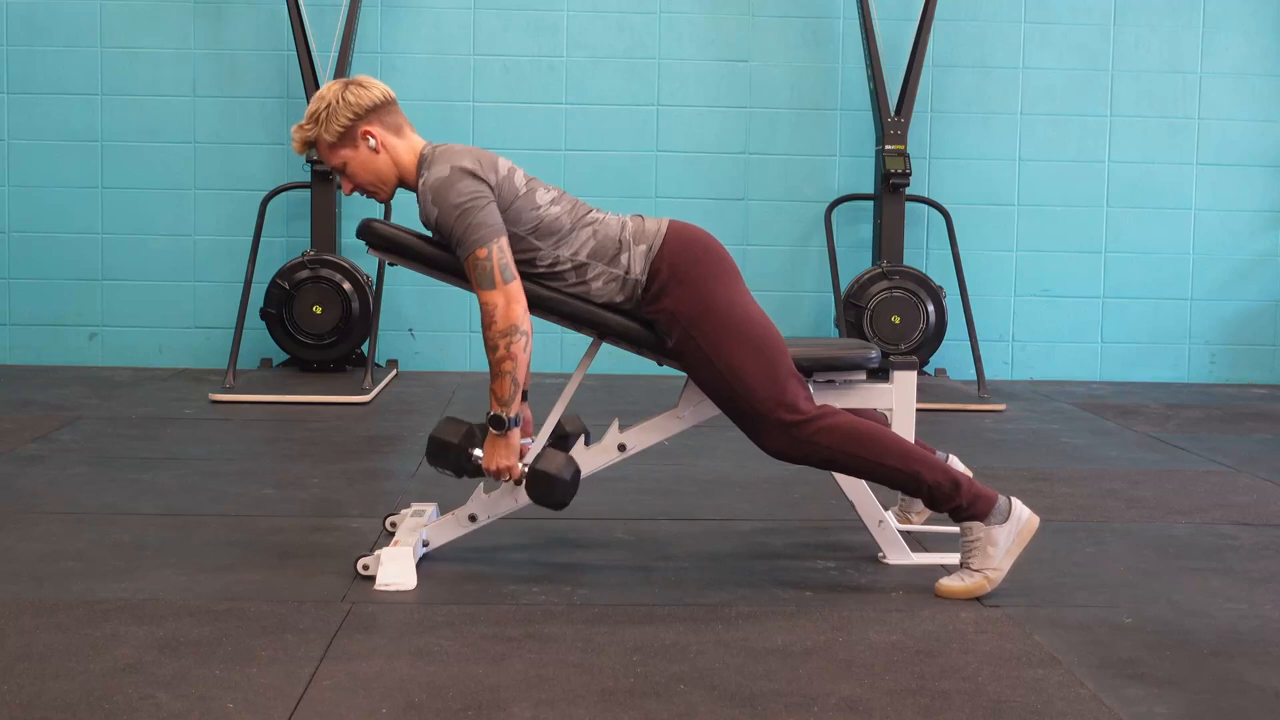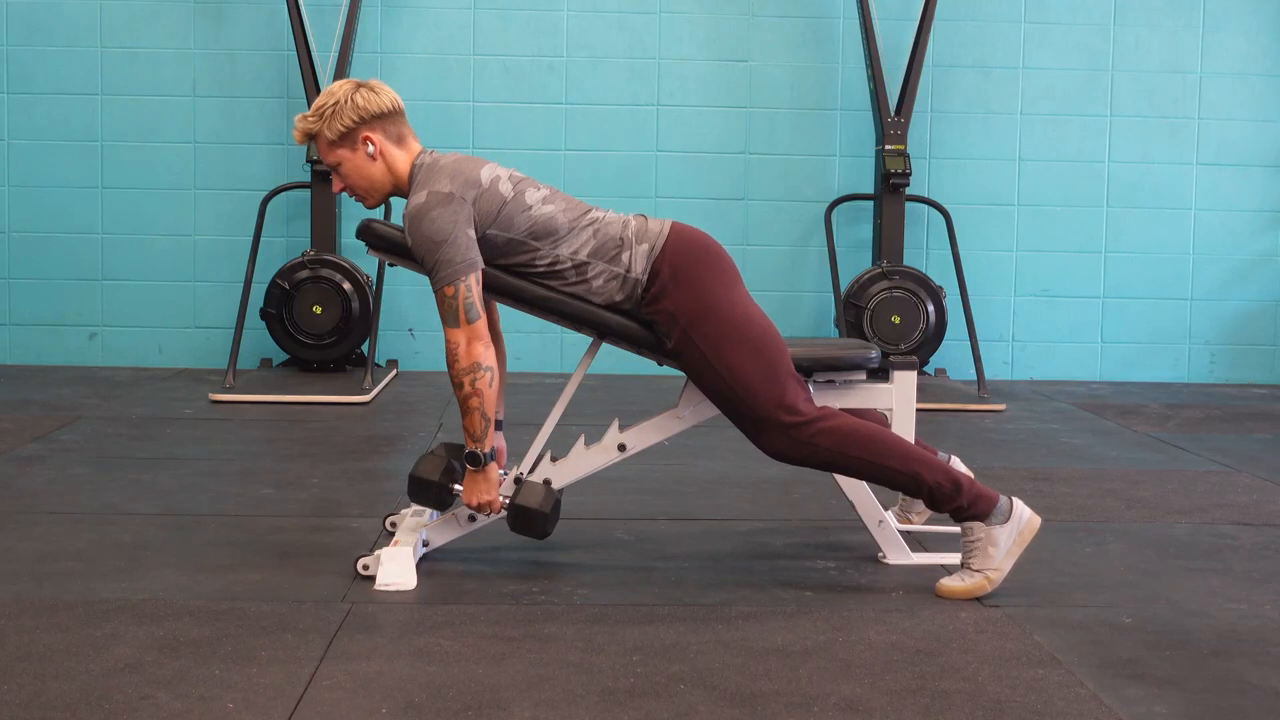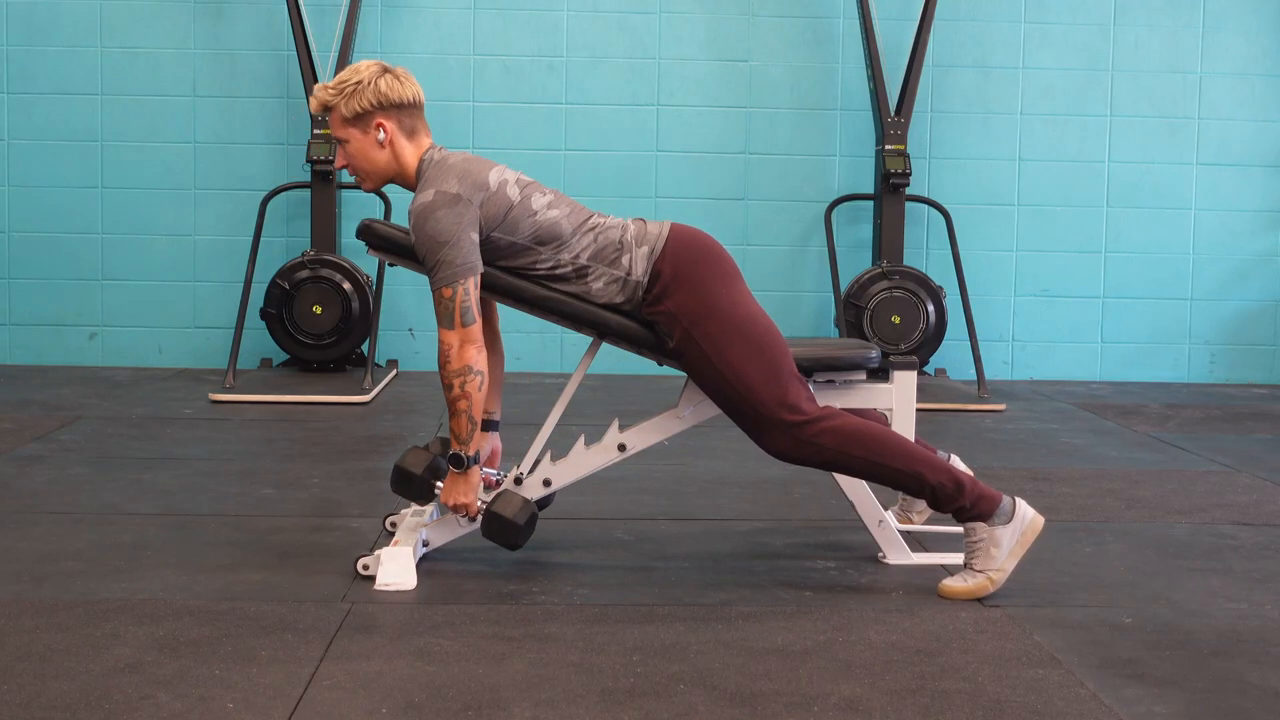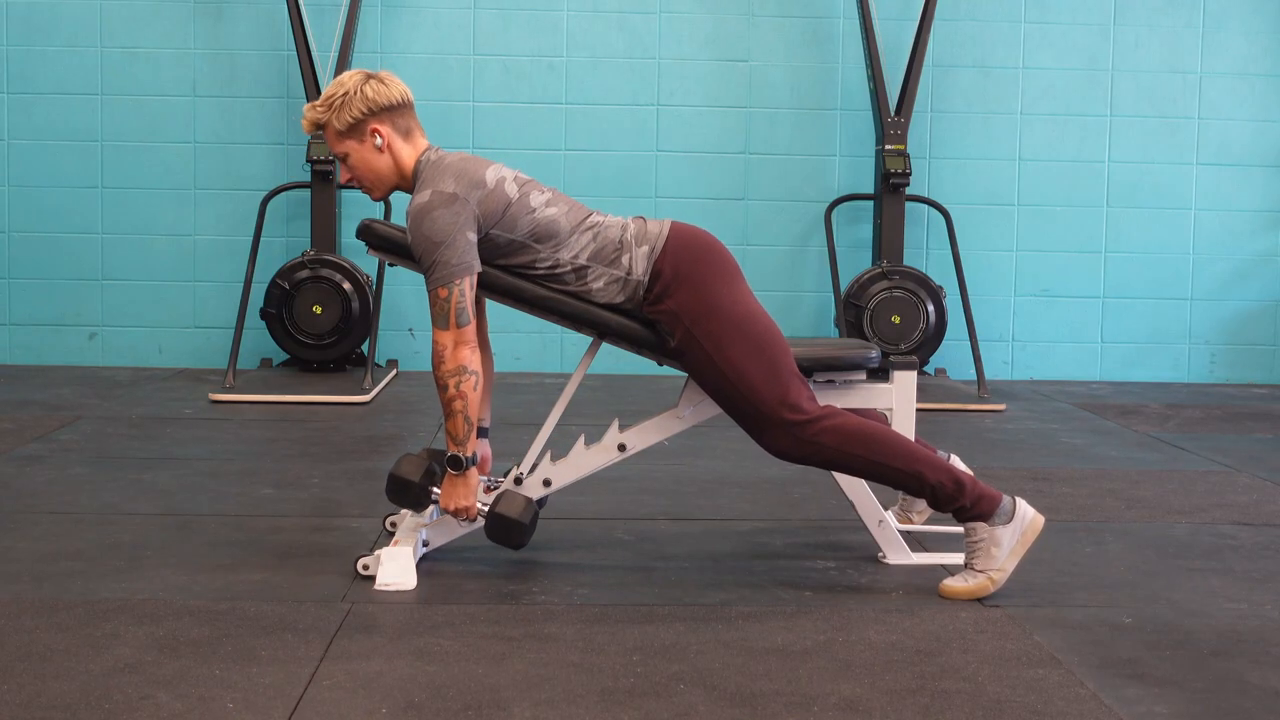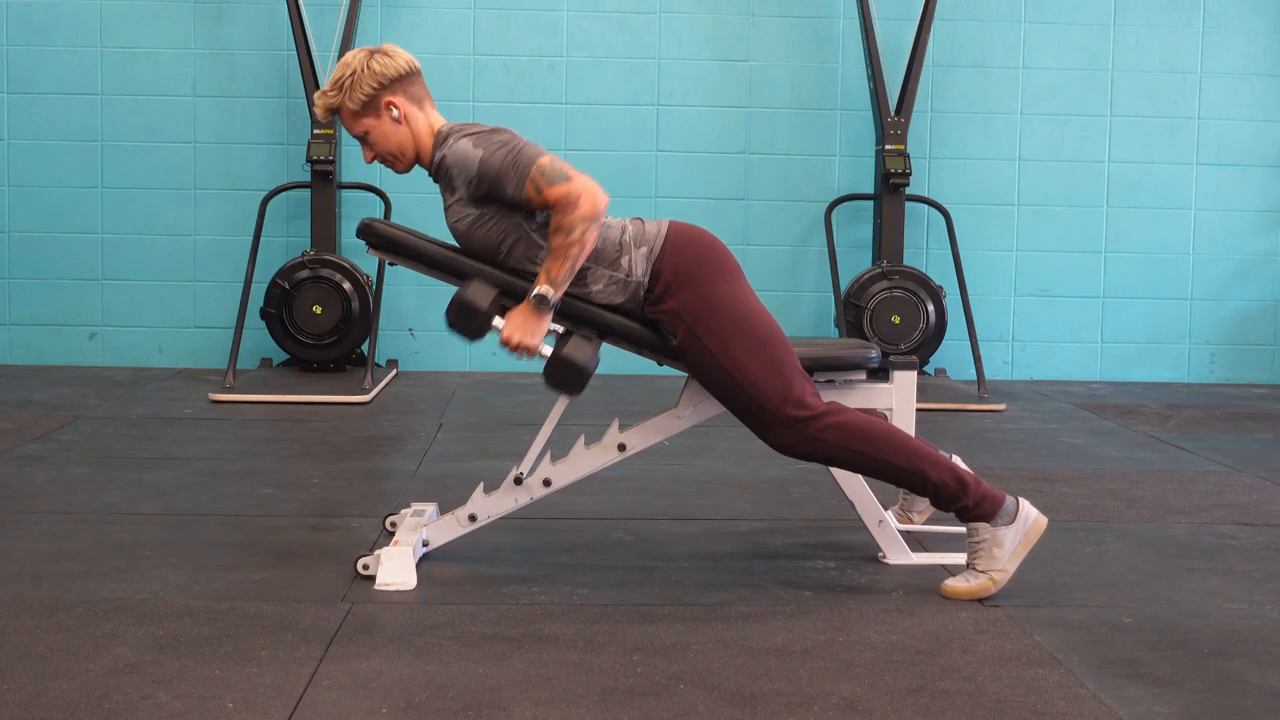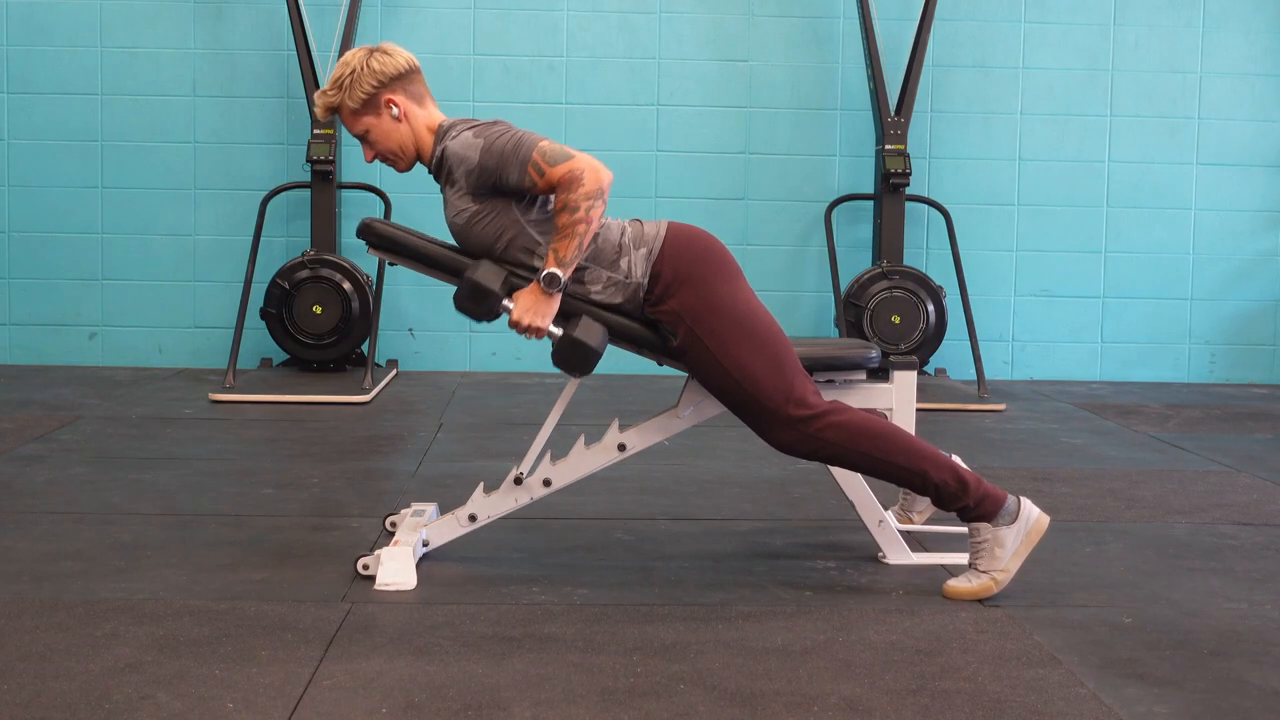
dt=0.7s
person 1, frame 1
left shoulder: (448, 182)
right shoulder: (446, 178)
left elbow: (507, 313)
right elbow: (506, 298)
left wrist: (501, 428)
right wrist: (518, 401)
left hip: (671, 274)
right hip: (665, 262)
left knee: (787, 421)
right knee: (779, 406)
left ankle: (989, 511)
right ankle: (928, 465)
person 1, frame 2
left shoulder: (430, 208)
right shoulder: (445, 182)
left elbow: (468, 347)
right elbow: (485, 326)
left wrist: (479, 463)
right wrist: (493, 430)
left hip: (671, 276)
right hip: (667, 261)
left knee: (786, 423)
right knee: (779, 408)
left ankle: (989, 512)
right ankle: (929, 463)
person 1, frame 3
left shoulder: (436, 206)
right shoulder: (453, 178)
left elbow: (461, 347)
right elbow: (482, 319)
left wrist: (462, 463)
right wrist: (489, 429)
left hip: (674, 277)
right hip: (671, 263)
left knee: (789, 424)
right knee: (780, 410)
left ankle: (993, 512)
right ankle: (926, 461)
person 1, frame 4
left shoulder: (433, 205)
right shoulder: (450, 178)
left elbow: (455, 350)
right elbow: (473, 332)
left wrist: (460, 466)
right wrist: (478, 435)
left hip: (675, 275)
right hip: (670, 261)
left knee: (789, 421)
right knee: (781, 409)
left ankle: (992, 511)
right ankle: (925, 465)
person 1, frame 5
left shoulder: (471, 152)
right shoulder: (457, 165)
left elbow: (585, 199)
left wrist: (539, 305)
right wrist: (536, 307)
left hip: (673, 271)
right hip: (665, 271)
left knee: (795, 416)
right knee: (785, 410)
left ankle: (997, 512)
right ankle: (929, 468)
person 1, frame 6
left shoulder: (469, 145)
right shoulder: (456, 162)
left elbow: (588, 175)
left wrist: (548, 285)
left hip: (672, 272)
right hip: (662, 273)
left knee: (796, 415)
right knee: (787, 410)
left ankle: (996, 511)
right ankle: (931, 472)
